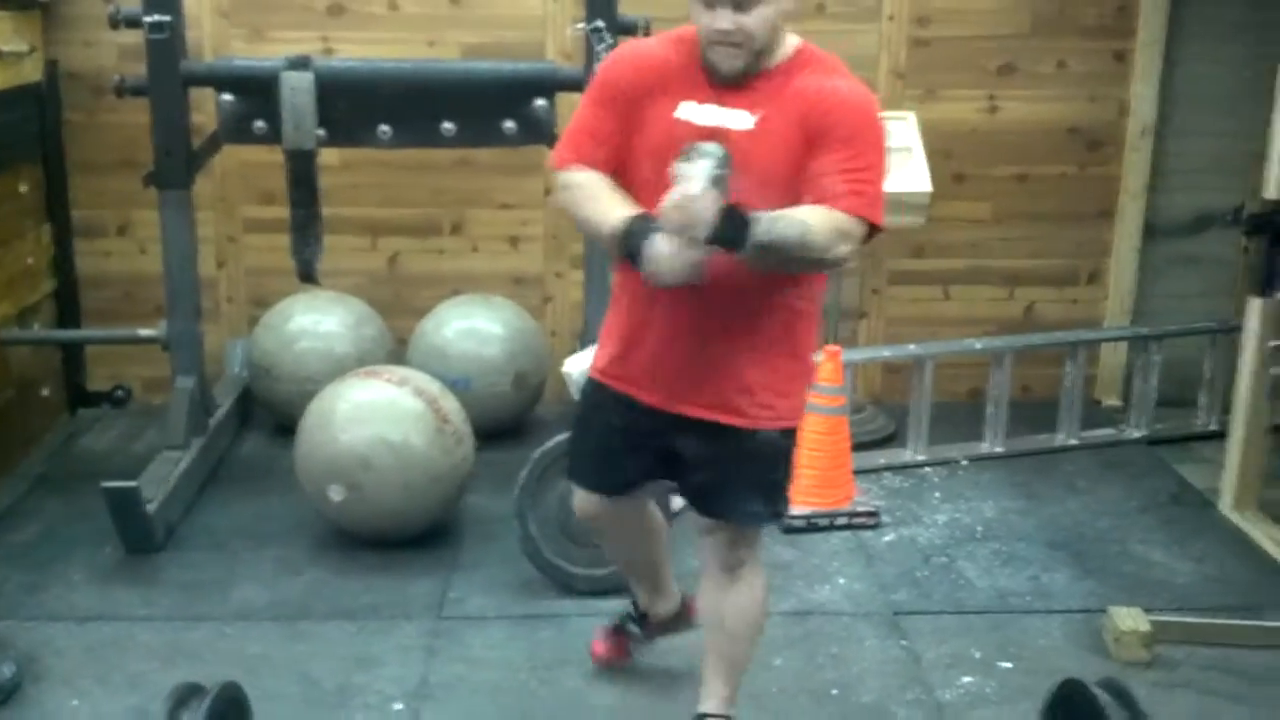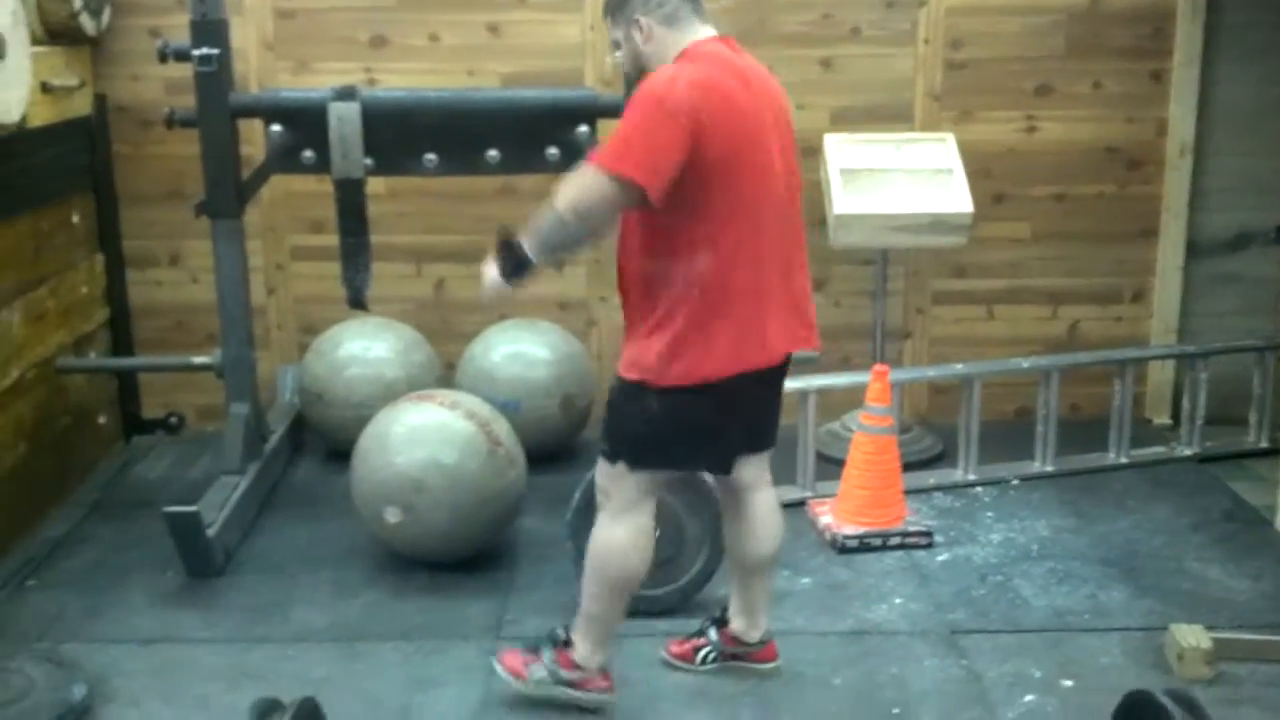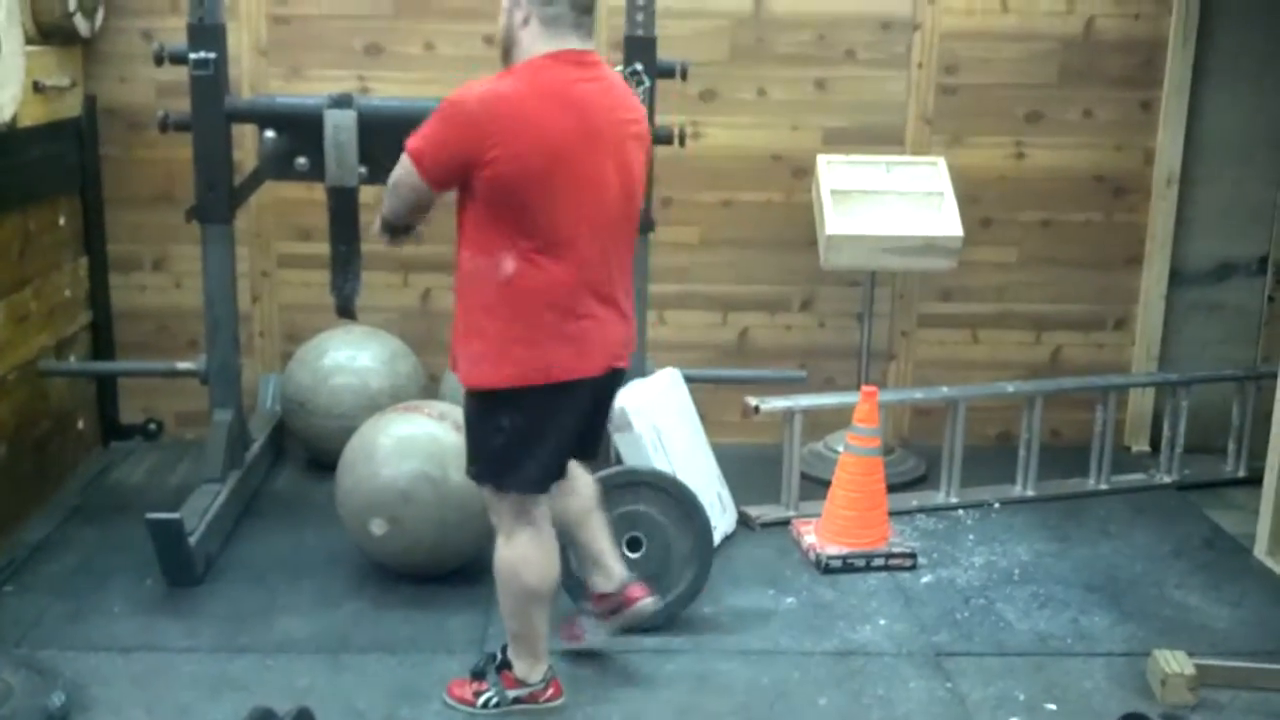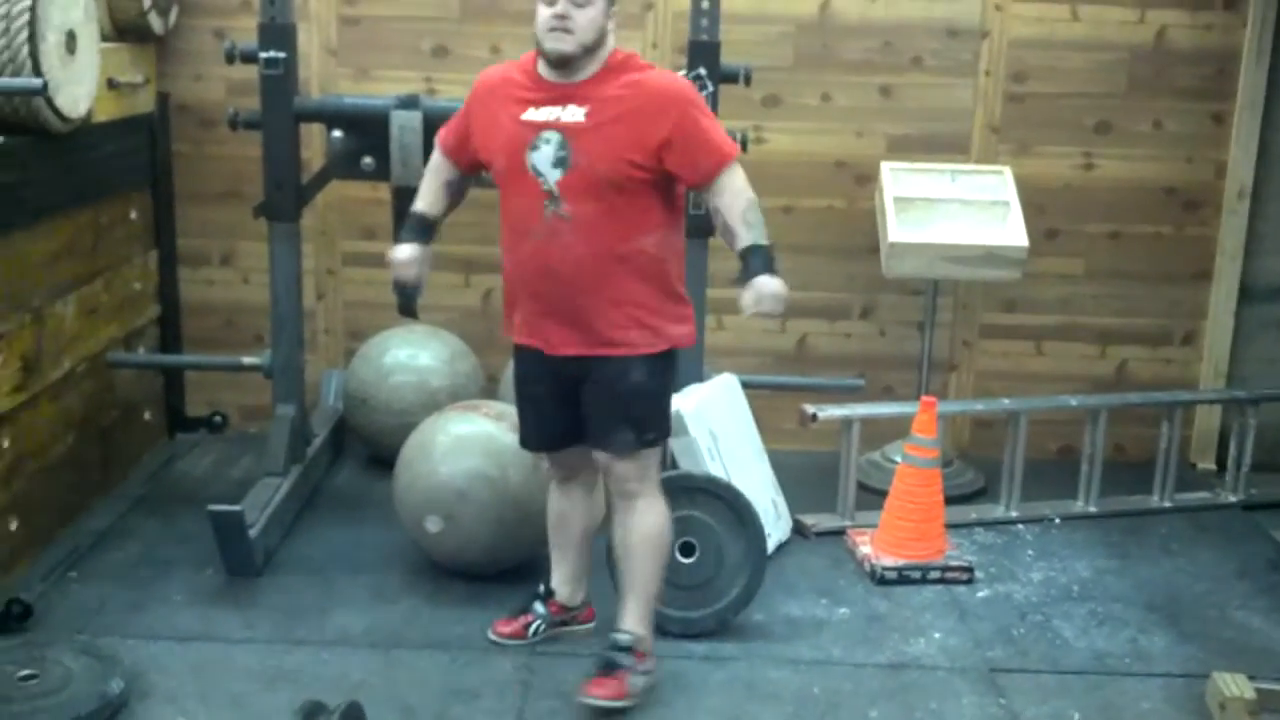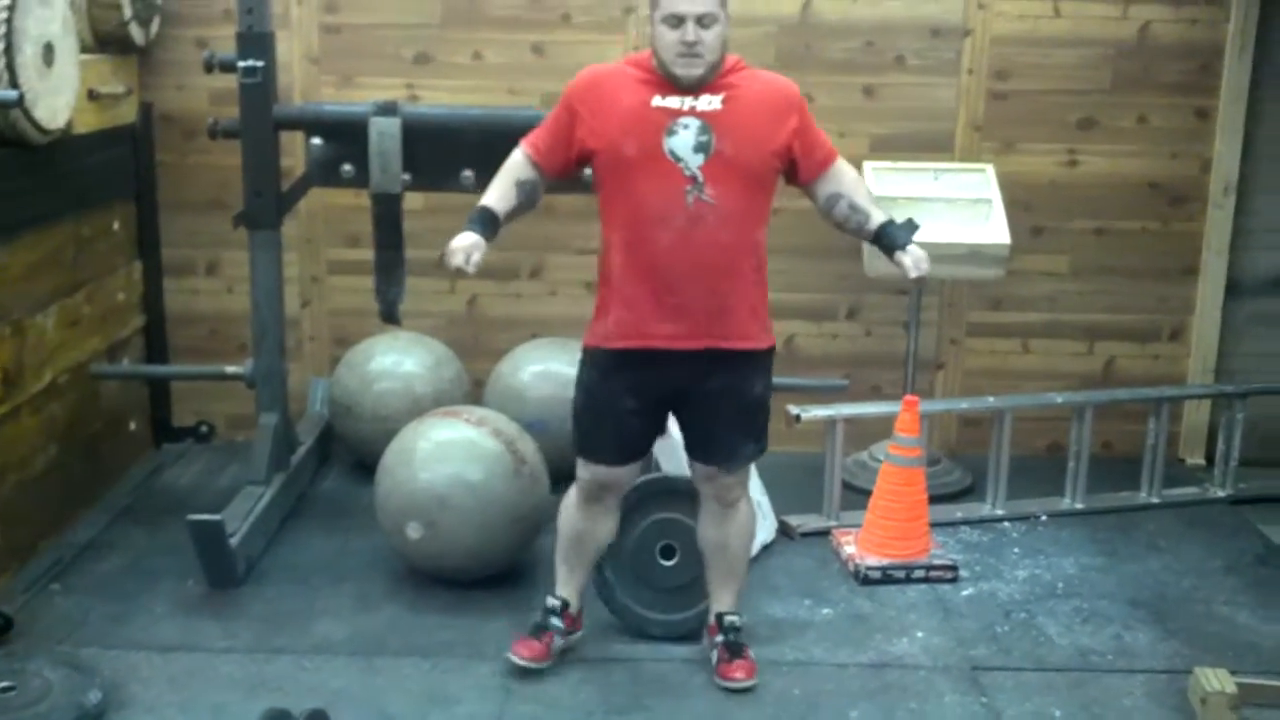
dt=0.7s
person 1, frame 1
left shoulder: (838, 103)
right shoulder: (637, 70)
left elbow: (838, 234)
right elbow: (573, 179)
left wrist: (729, 227)
right wrist: (643, 239)
left hip: (749, 383)
right hip: (635, 360)
left knee: (733, 549)
right knee: (598, 504)
right ankle: (659, 605)
person 1, frame 2
left shoulder: (677, 92)
right shoulder: (749, 78)
left elbow: (596, 194)
left wrist: (517, 256)
left hip: (695, 342)
right hip: (764, 327)
left knee: (623, 490)
right knee: (747, 475)
left ankle: (581, 660)
right ankle: (747, 630)
person 1, frame 3
left shoulder: (486, 107)
right shoulder: (623, 104)
left elbow: (409, 187)
left wrist: (392, 222)
left hip: (524, 352)
right hip: (600, 339)
left knee: (515, 511)
right knee: (555, 466)
right ankle: (613, 586)
person 1, frame 4
left shoulder: (659, 96)
right shoulder: (494, 91)
left elbow: (722, 178)
right elbow: (450, 160)
left wrist: (757, 261)
right wrist: (418, 231)
left hip: (633, 334)
right hip: (540, 333)
left knee: (632, 478)
right knee: (568, 467)
left ankle: (633, 640)
right ankle: (566, 598)
person 1, frame 5
left shoulder: (776, 98)
right shoulder: (597, 90)
left elbow: (829, 177)
right elbow: (532, 164)
left wrist: (891, 235)
right wrist: (481, 223)
left hip: (734, 343)
right hip: (625, 338)
left knee: (725, 487)
right knee: (599, 481)
left ankle: (724, 621)
right ankle: (563, 609)
